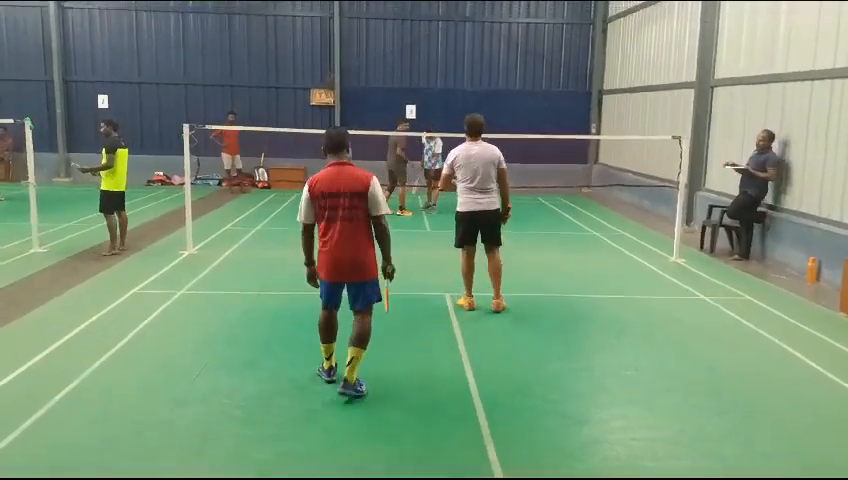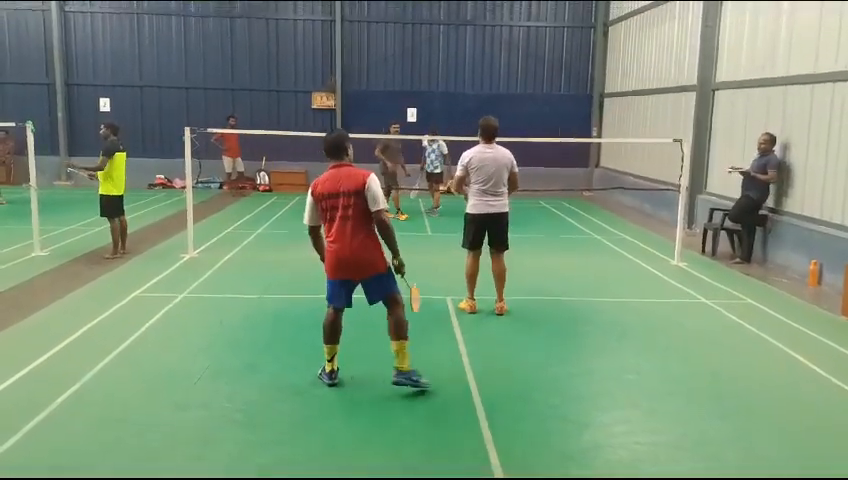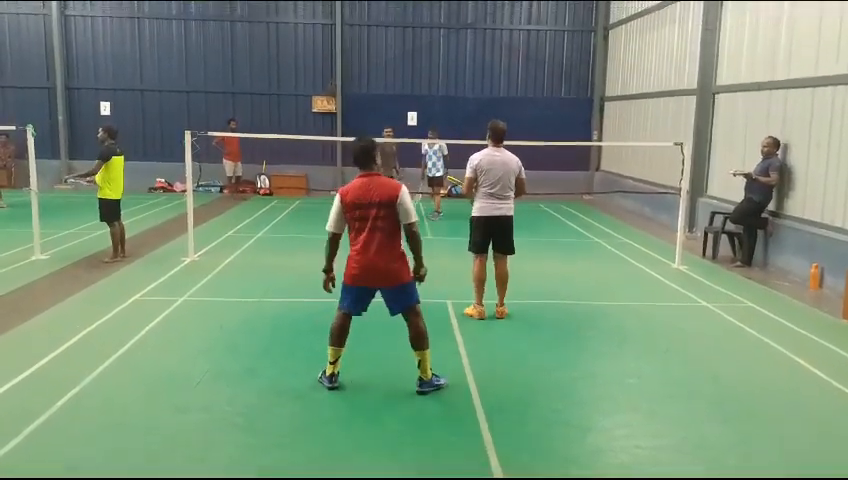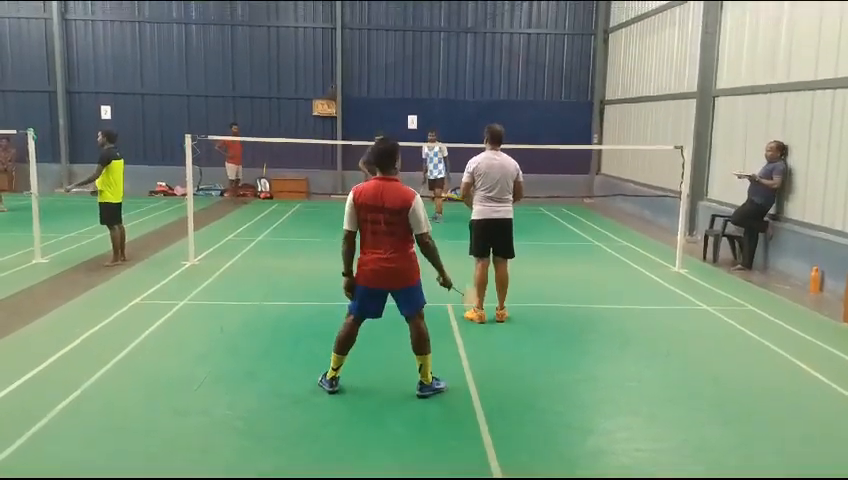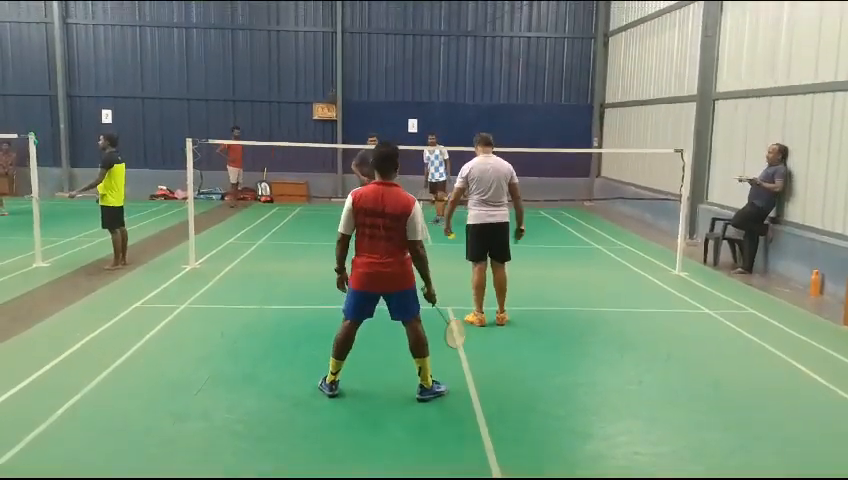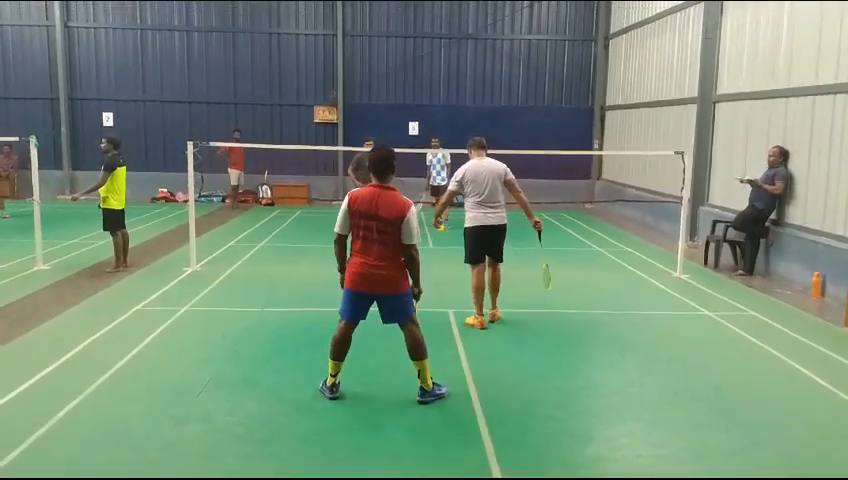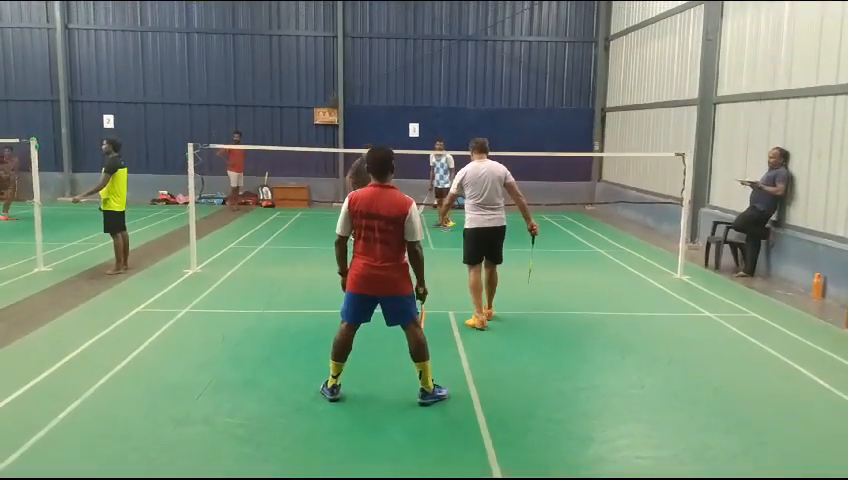
dt=0.3s
person 1, frame 1
left shoulder: (313, 183)
right shoulder: (367, 179)
left elbow: (306, 229)
right elbow: (380, 225)
left wrist: (309, 263)
right wrist: (387, 260)
left hip: (329, 261)
right hip: (361, 261)
left knee: (328, 309)
right knee: (363, 316)
left ankle: (328, 366)
right ankle: (350, 377)
person 1, frame 2
left shoulder: (316, 186)
right shoulder: (365, 178)
left elbow: (313, 230)
right elbow: (381, 220)
left wrist: (325, 258)
right wrist: (396, 255)
left hip: (336, 260)
right hip: (369, 258)
left knee: (334, 311)
right knee: (395, 305)
left ankle: (330, 369)
right ankle: (403, 369)
person 1, frame 3
left shoulder: (344, 193)
right shoulder: (397, 189)
left elbow: (333, 236)
right elbow: (412, 232)
left wrist: (328, 269)
right wrist: (419, 263)
left hip: (358, 269)
right hip: (393, 268)
left knee: (343, 315)
right knee: (414, 317)
left ankle: (331, 372)
right ankle: (425, 377)
person 1, frame 4
left shoulder: (357, 193)
right shoulder: (410, 196)
left elbow: (348, 239)
right elbow: (424, 241)
left wrist: (348, 274)
right wrist: (441, 272)
left hip: (368, 271)
right hip: (404, 272)
left knee: (352, 321)
right knee: (417, 321)
left ankle: (331, 377)
right ankle: (426, 381)
person 1, frame 5
left shoulder: (356, 196)
right shoulder: (409, 203)
left elbow: (342, 239)
right elbow: (417, 248)
left wrist: (340, 271)
right wrist: (428, 283)
left hip: (364, 274)
right hip: (399, 276)
left knee: (349, 324)
right knee: (414, 324)
left ankle: (331, 380)
right ankle: (426, 384)
person 1, frame 6
left shoulder: (352, 198)
right shoulder: (405, 206)
left elbow: (339, 239)
right elbow: (411, 252)
left wrist: (342, 269)
right wrist: (416, 284)
left hip: (358, 276)
right hip: (392, 279)
left knee: (345, 326)
right knee: (410, 327)
left ankle: (331, 383)
right ankle: (426, 386)
person 1, frame 7
left shoulder: (353, 199)
right shoulder: (406, 204)
left elbow: (340, 242)
right elbow: (415, 249)
left wrist: (343, 272)
right wrist: (421, 282)
left hip: (360, 277)
right hip: (395, 279)
left knee: (347, 327)
right knee: (413, 328)
left ankle: (332, 385)
right ankle: (427, 388)
person 2, frame 1
left shoulder: (455, 153)
right shoulder: (494, 151)
left elbow: (443, 184)
right elbow: (504, 183)
right wrist: (506, 206)
left hip: (466, 210)
right hip: (491, 209)
left knee: (467, 253)
right knee: (493, 253)
left ankle: (468, 298)
right ankle: (497, 299)
person 2, frame 2
left shoulder: (469, 155)
right shoulder: (507, 155)
left elbow: (456, 186)
right elbow: (514, 185)
left hip: (475, 211)
right hip: (500, 212)
left knee: (473, 255)
right knee: (498, 256)
left ankle: (470, 301)
right ankle: (500, 302)
person 2, frame 3
left shoulder: (477, 158)
right shoulder: (514, 160)
left elbow: (467, 190)
right elbow: (521, 191)
left hip: (482, 214)
right hip: (505, 215)
left knee: (479, 260)
right knee: (501, 261)
left ankle: (478, 307)
right ankle: (500, 306)
person 2, frame 4
left shoulder: (475, 162)
right shoulder: (512, 163)
left elbow: (464, 194)
right elbow: (519, 195)
left wrist: (473, 205)
left hip: (481, 217)
right hip: (505, 218)
left knee: (481, 263)
right knee: (501, 264)
left ankle: (479, 310)
right ankle: (501, 310)
person 2, frame 5
left shoulder: (469, 167)
right shoulder: (506, 166)
left elbow: (454, 198)
right elbow: (517, 199)
left wrist: (447, 222)
right wrist: (520, 224)
left hip: (477, 222)
right hip: (501, 221)
left knee: (479, 267)
right knee: (499, 268)
left ankle: (479, 314)
right ankle: (501, 313)
person 2, frame 6
left shoulder: (464, 170)
right shoulder: (501, 167)
left elbow: (446, 200)
right elbow: (518, 194)
left wrist: (436, 217)
right wrist: (532, 217)
left hip: (475, 224)
right hip: (499, 223)
left knee: (478, 269)
right knee: (494, 265)
left ankle: (479, 316)
right ankle: (494, 310)
person 2, frame 7
left shoulder: (464, 172)
right shoulder: (501, 169)
left elbow: (449, 201)
right elbow: (518, 197)
left wrist: (442, 216)
right wrist: (529, 221)
left hip: (474, 225)
right hip: (497, 225)
left knee: (475, 269)
right knee: (491, 267)
left ankle: (480, 315)
right ankle: (489, 309)
person 3, frame 1
left shoulder: (110, 142)
right shoulder: (122, 142)
left elbow: (109, 164)
left wrist: (90, 169)
right wrist: (99, 171)
left hip: (110, 185)
right hip: (120, 184)
left knee: (108, 214)
right knee: (121, 212)
left ankle: (113, 246)
right ankle: (122, 243)
person 3, frame 2
left shoulder: (108, 146)
right shoulder: (120, 146)
left elbow: (101, 166)
left wrist: (80, 167)
right wrist: (97, 175)
left hip: (109, 189)
right hip: (118, 188)
left knee: (113, 219)
right knee: (120, 217)
left ankle: (115, 251)
right ankle: (123, 247)
person 3, frame 3
left shoulder: (106, 150)
right shoulder: (118, 150)
left elbow: (94, 171)
left wrist: (74, 176)
right wrist: (96, 180)
left hip: (107, 193)
right hip: (116, 192)
left knee: (112, 223)
right knee: (118, 221)
left ankle: (115, 254)
right ankle: (122, 251)
person 3, frame 4
left shoulder: (106, 154)
right shoulder: (117, 154)
left elbow: (95, 176)
left wrist: (74, 186)
right wrist: (99, 188)
left hip: (108, 197)
right hip: (116, 195)
left knee: (112, 226)
right knee: (118, 225)
left ankle: (116, 258)
right ankle: (122, 255)
person 3, frame 5
left shoulder: (107, 158)
right shoulder: (118, 157)
left elbow: (98, 180)
left wrist: (78, 191)
right wrist: (103, 194)
left hip: (109, 200)
right hip: (117, 199)
left knee: (114, 230)
right knee: (121, 228)
left ankle: (117, 262)
right ankle: (123, 258)
person 3, frame 6
left shoulder: (110, 160)
right shoulder: (119, 160)
left elbow: (101, 183)
left wrist: (81, 194)
right wrist: (103, 198)
left hip: (111, 203)
right hip: (118, 201)
left knee: (115, 232)
right knee: (122, 230)
left ankle: (118, 264)
right ankle: (124, 261)
person 3, frame 7
left shoulder: (111, 162)
right shoulder: (120, 162)
left elbow: (102, 185)
left wrist: (82, 196)
right wrist: (103, 201)
left hip: (112, 205)
right hip: (119, 203)
left knee: (116, 234)
right knee: (122, 232)
left ankle: (118, 266)
right ankle: (125, 263)
person 4, frame 1
left shoulder: (771, 157)
right shoulder: (755, 154)
left elbow: (772, 176)
right elbow: (746, 171)
left wrist: (752, 171)
right wrist: (735, 166)
left hip: (754, 193)
right hip: (746, 191)
left knee: (732, 212)
right knee: (745, 223)
left ankle: (761, 216)
right ankle: (743, 254)
person 4, frame 2
left shoulder: (772, 159)
right shoulder: (759, 157)
left elbow: (772, 178)
left wrist: (753, 174)
right wrist: (741, 170)
left hip: (755, 196)
right hip: (748, 194)
left knee: (733, 215)
right knee: (747, 226)
left ankle: (763, 220)
right ankle: (744, 257)
person 4, frame 3
left shoulder: (775, 162)
right shoulder: (765, 160)
left elbow: (774, 181)
left wrist: (754, 177)
right wrist: (746, 175)
left hip: (758, 199)
right hip: (752, 198)
left knee: (735, 217)
right knee: (749, 229)
left ankle: (764, 223)
right ankle: (745, 260)
person 4, frame 4
left shoulder: (779, 166)
right shoulder: (770, 164)
left elbow: (776, 184)
left wrist: (757, 179)
right wrist: (750, 177)
left hip: (760, 202)
right hip: (755, 200)
left knee: (736, 218)
right knee: (750, 232)
left ankle: (764, 226)
right ankle: (746, 263)
person 4, frame 5
left shoulder: (780, 169)
right shoulder: (770, 167)
left elbow: (778, 188)
left wrist: (759, 182)
right wrist: (751, 181)
left hip: (761, 205)
right hip: (756, 204)
left knee: (736, 221)
right knee: (750, 236)
left ankle: (764, 229)
right ankle: (746, 267)
person 4, frame 6
left shoulder: (781, 172)
right shoulder: (770, 170)
left elbow: (779, 190)
left wrist: (760, 184)
right wrist: (751, 183)
left hip: (762, 207)
right hip: (756, 206)
left knee: (737, 223)
right knee: (751, 238)
left ankle: (765, 231)
right ankle: (747, 269)
person 4, frame 7
left shoulder: (782, 172)
right shoulder: (771, 171)
left elbow: (780, 191)
left wrist: (760, 186)
right wrist: (752, 185)
left hip: (763, 209)
right hip: (757, 207)
left knee: (738, 224)
right knee: (752, 239)
left ankle: (766, 233)
right ankle: (748, 270)
